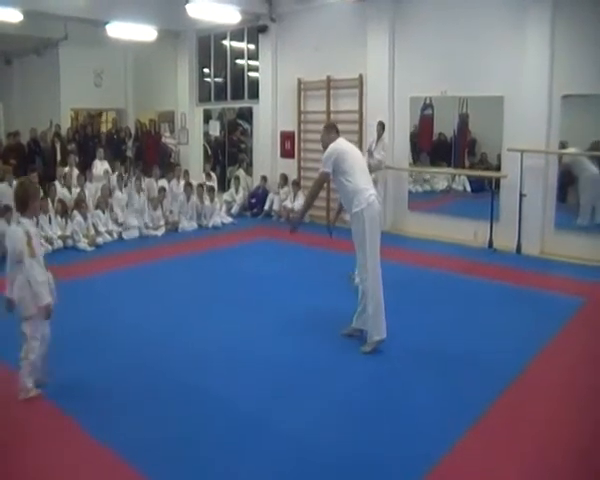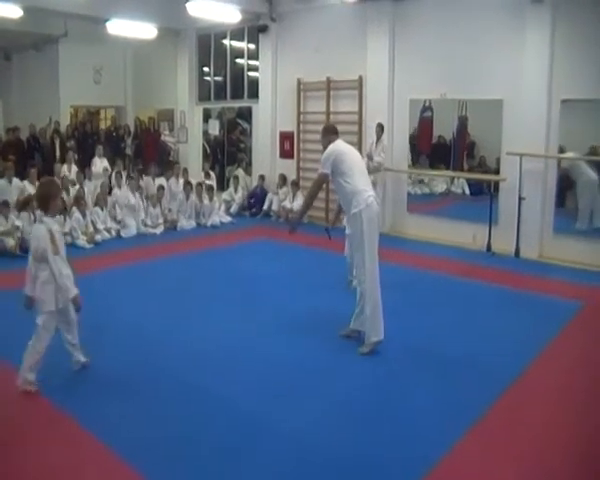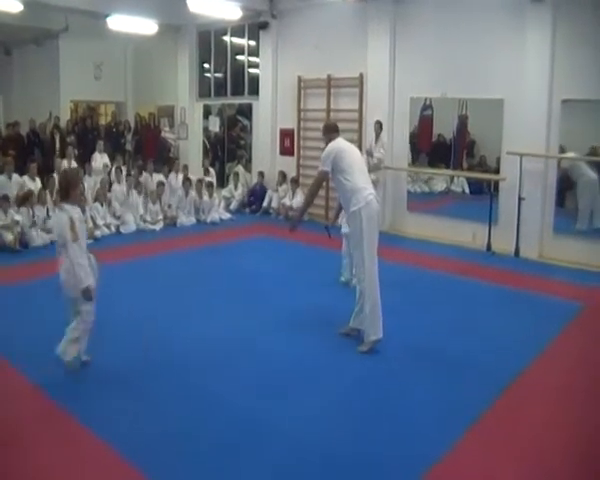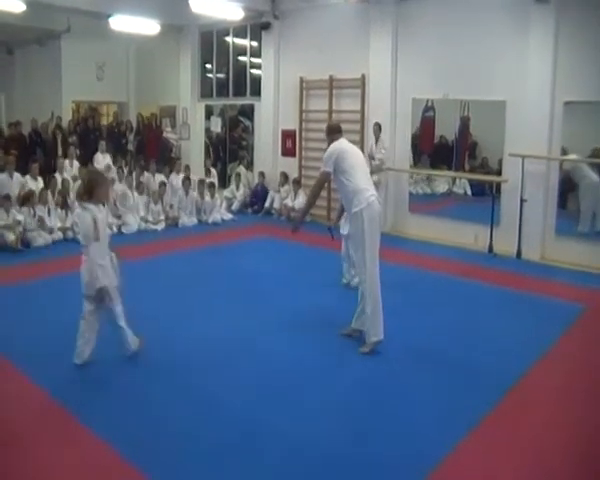
dt=0.2s
person 1, frame 1
left shoulder: (333, 149)
right shoulder: (347, 148)
left elbow: (317, 186)
left wrist: (300, 215)
right wrist: (336, 216)
left hip: (364, 209)
right hip: (365, 207)
left knee: (370, 270)
right knee: (364, 270)
left ankle: (375, 333)
right ankle: (361, 324)
person 1, frame 2
left shoulder: (332, 151)
right shoulder: (348, 149)
left elbow: (315, 188)
left wrist: (299, 216)
right wrist: (335, 217)
left hip: (362, 210)
right hip: (364, 208)
left knee: (367, 271)
right knee: (361, 271)
left ankle: (373, 334)
right ankle: (358, 325)
person 1, frame 3
left shoulder: (332, 149)
right shoulder: (348, 147)
left elbow: (316, 185)
left wrist: (299, 214)
right wrist: (335, 216)
left hip: (361, 209)
right hip: (365, 206)
left knee: (366, 270)
right knee: (361, 269)
left ankle: (372, 333)
right ankle: (358, 324)
person 1, frame 4
left shoulder: (334, 149)
right shoulder: (352, 148)
left elbow: (318, 186)
left wrist: (302, 215)
right wrist: (338, 217)
left hip: (363, 210)
right hip: (366, 208)
left knee: (368, 271)
right knee: (362, 270)
left ankle: (373, 334)
right ankle: (359, 325)
person 2, frame 1
left shoulder: (14, 228)
right shoulder: (28, 232)
left elbow: (11, 264)
right elbow: (34, 270)
left wrist: (10, 293)
right wrist: (45, 301)
left hip: (21, 291)
right hip: (31, 294)
left knee: (41, 334)
right knee: (34, 340)
left ankle: (34, 375)
right ankle: (26, 387)
person 2, frame 2
left shoulder: (37, 227)
right shoulder: (50, 230)
left elbow: (32, 262)
right elbow: (58, 266)
left wrist: (29, 291)
right wrist: (73, 292)
left hip: (41, 286)
right hip: (51, 290)
left knee: (69, 323)
right knee: (43, 334)
left ankle: (78, 358)
right ankle: (26, 378)
person 2, frame 3
left shoulder: (60, 213)
right shoulder: (73, 216)
right elbow: (77, 253)
right wrist: (86, 283)
left hip: (68, 272)
right hip: (78, 273)
left knee: (80, 314)
right knee: (86, 316)
left ankle: (79, 354)
right ankle: (66, 352)
person 2, frame 4
left shoulder: (83, 213)
right shoulder: (96, 217)
right elbow: (97, 254)
right wrist: (101, 283)
left hip: (88, 271)
right hip: (100, 273)
left knee: (89, 314)
right knee: (117, 311)
left ankle: (80, 355)
right ankle: (132, 344)
